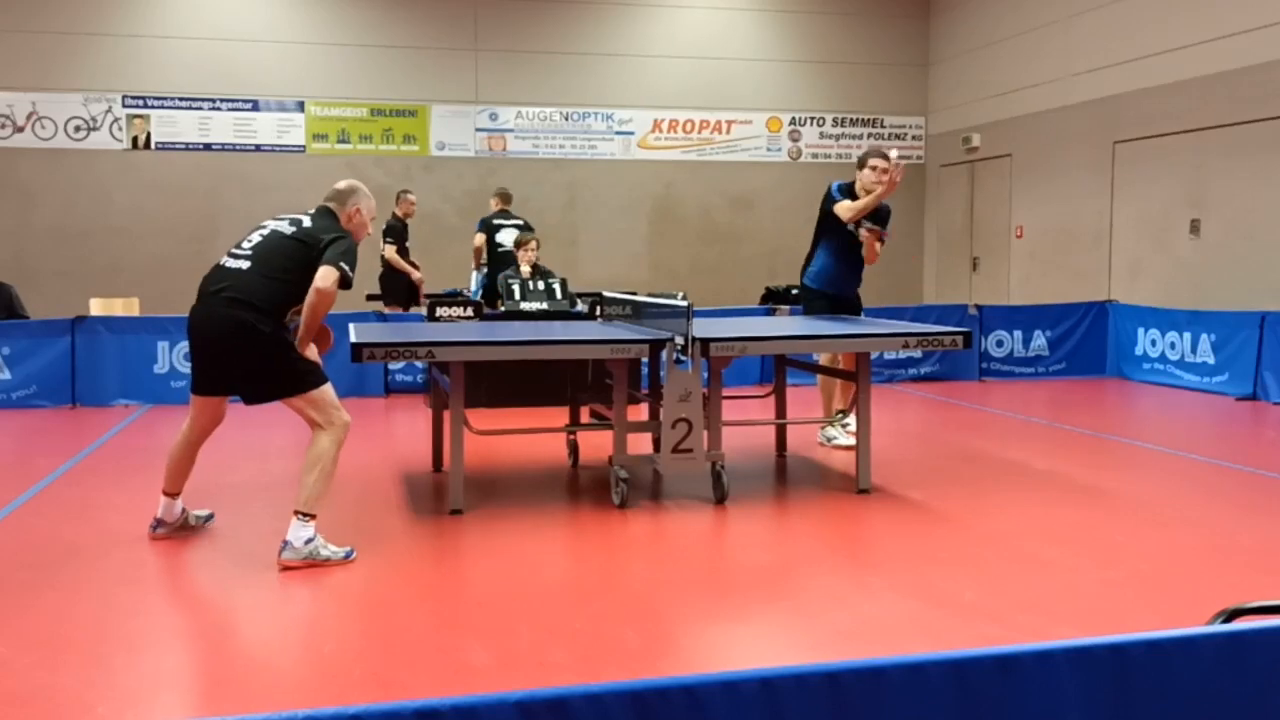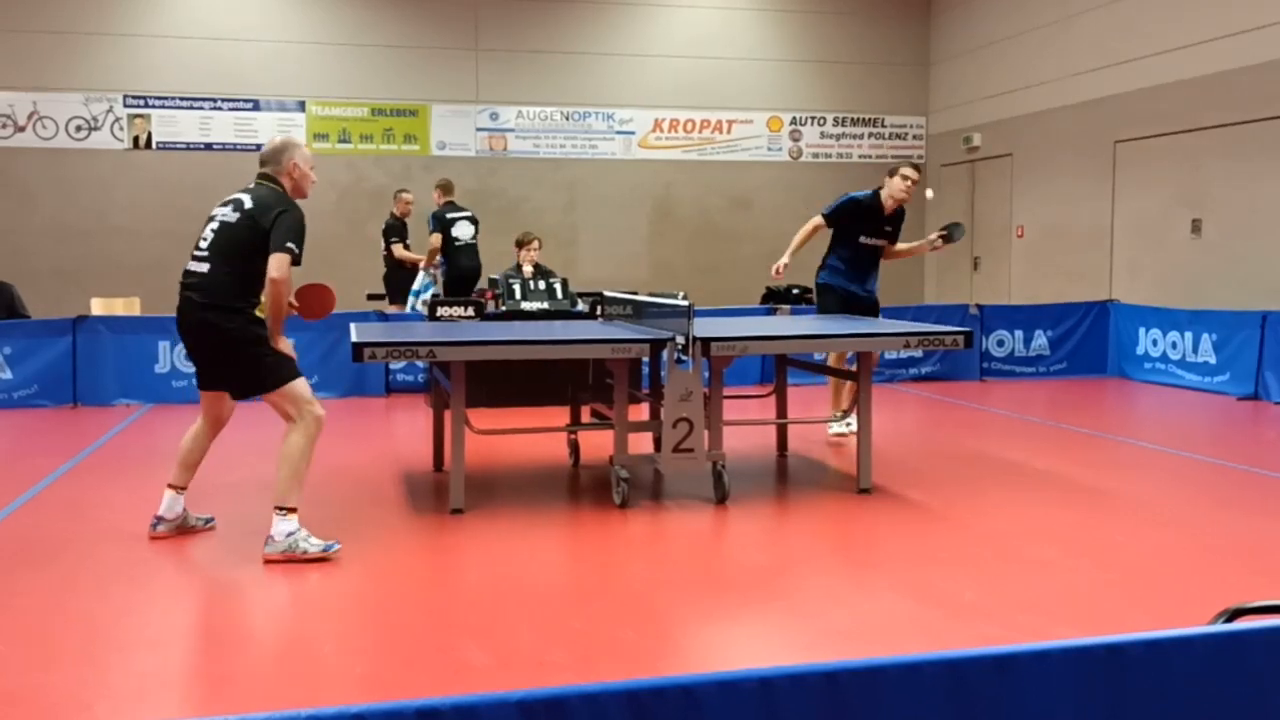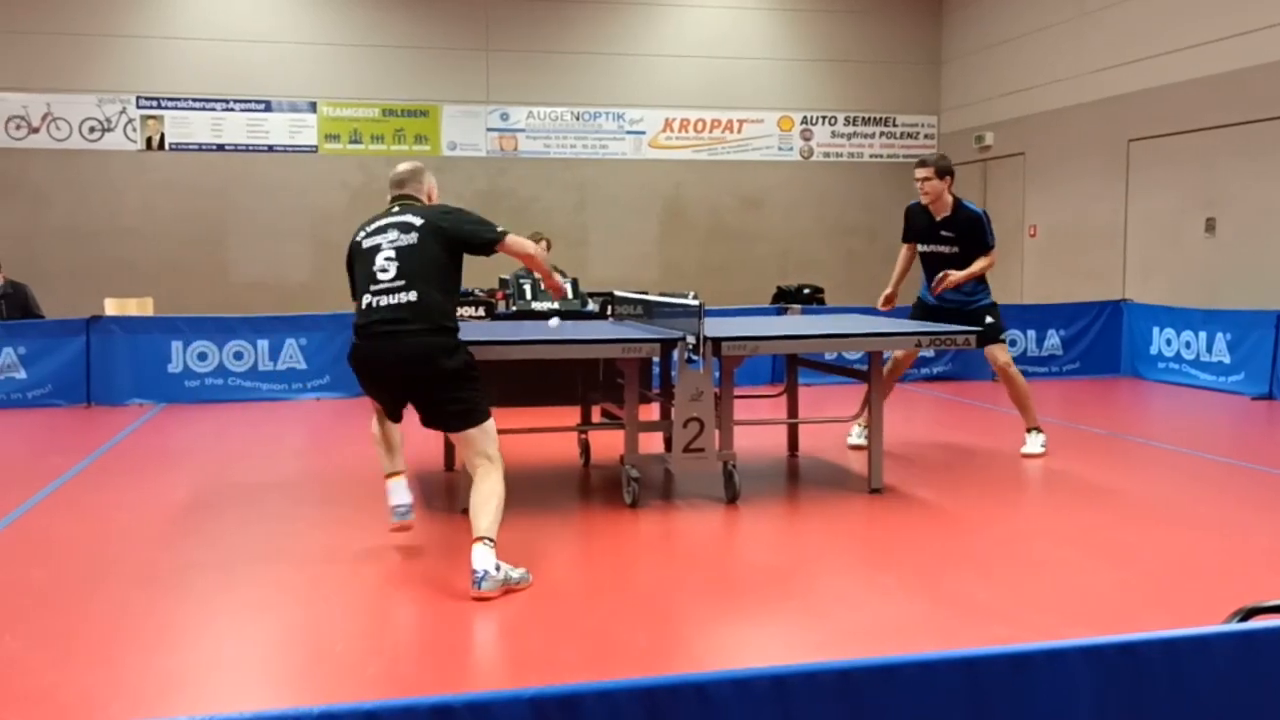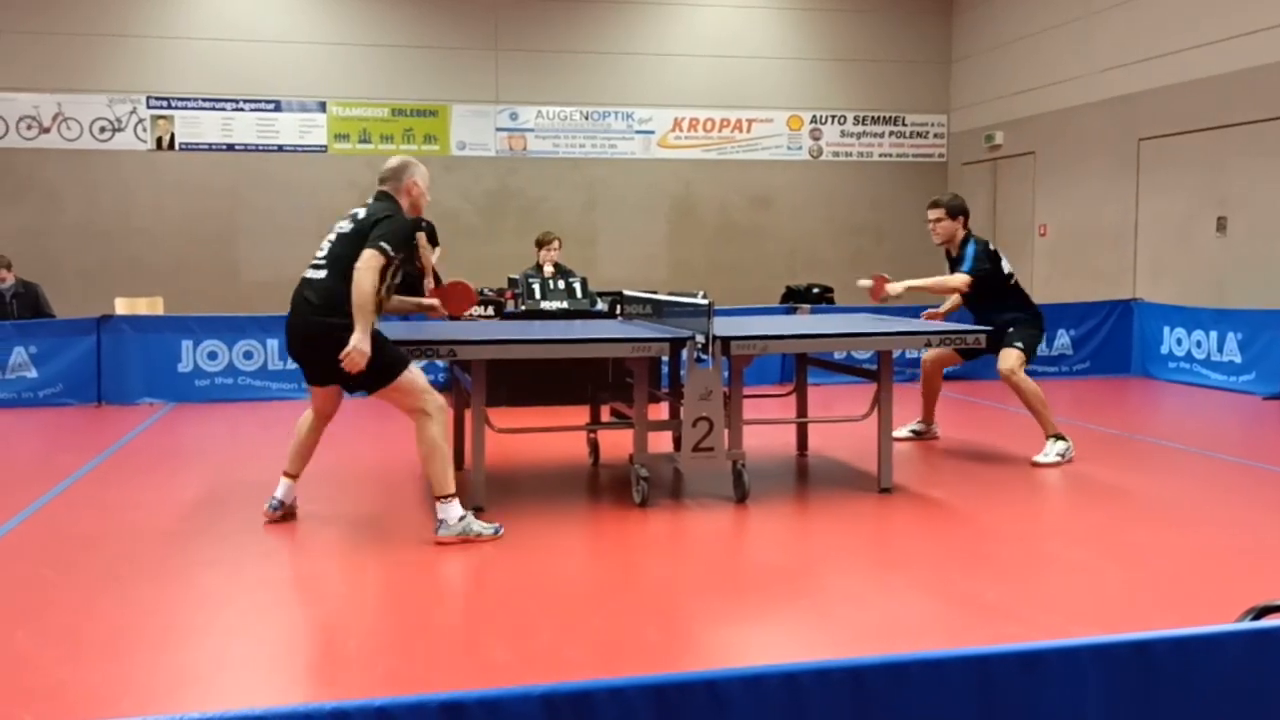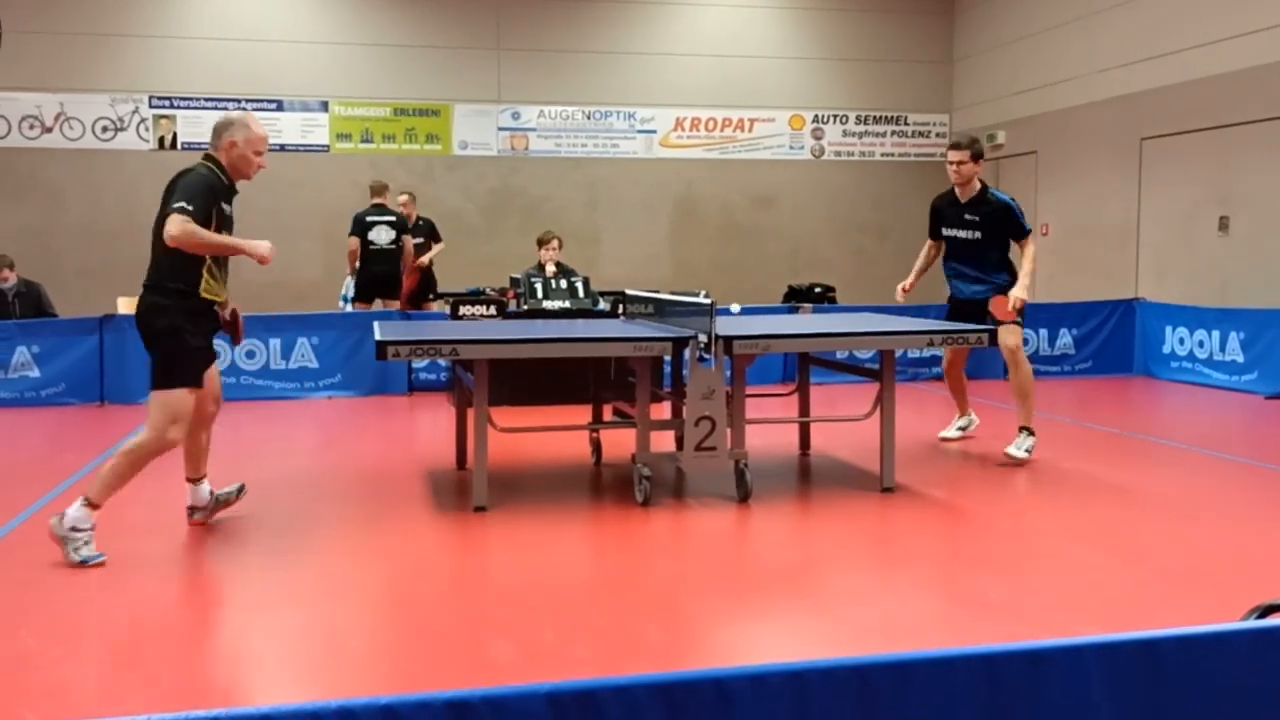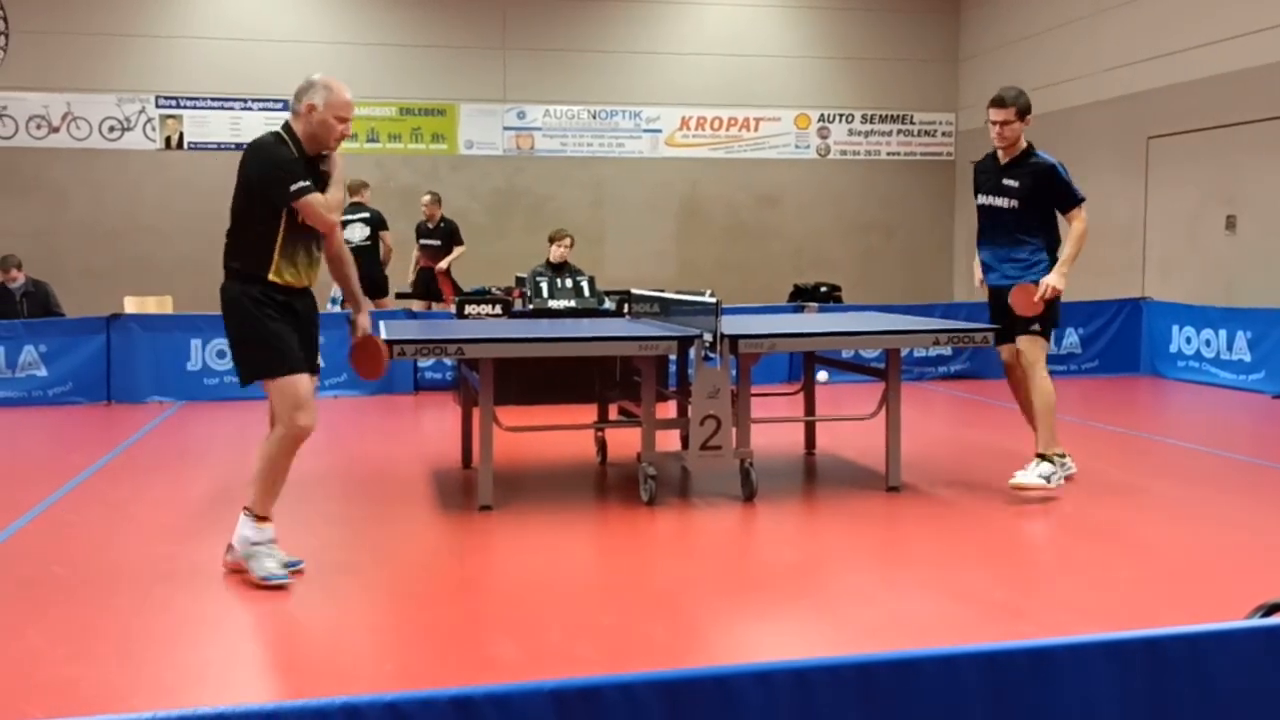
dt=0.7s
person 1, frame 1
left shoulder: (284, 225)
right shoulder: (340, 240)
right elbow: (323, 287)
right wrist: (304, 342)
left hip: (206, 316)
right hip: (248, 327)
left knee: (202, 422)
right knee: (332, 422)
left ankle: (168, 514)
right ankle: (300, 539)
person 1, frame 2
left shoulder: (233, 203)
right shoulder: (285, 210)
right elbow: (277, 277)
left wrist: (264, 303)
right wrist: (275, 335)
left hip: (194, 318)
right hip: (228, 324)
left knee: (214, 416)
right knee: (307, 415)
left ankle: (169, 512)
right ankle: (284, 532)
person 1, frame 3
left shoulder: (362, 236)
right shoulder: (447, 218)
right elbow: (521, 248)
right wrist: (551, 278)
left hip: (372, 357)
right hip: (434, 352)
left knee: (384, 415)
right knee: (486, 462)
left ankle: (399, 499)
right ankle: (484, 565)
person 1, frame 4
left shoulder: (360, 217)
right shoulder: (397, 222)
right elbow: (366, 269)
left wrist: (416, 306)
right wrist: (362, 333)
left hip: (301, 325)
right hip: (337, 330)
left knee: (323, 407)
right knee: (431, 410)
left ankle: (282, 497)
right ankle: (451, 516)
person 1, frame 5
left shoulder: (217, 188)
right shoulder: (200, 181)
right elbow: (176, 235)
left wrist: (222, 303)
right wrist: (247, 246)
left hip: (189, 314)
right hip: (175, 316)
left knee: (208, 405)
right knee: (168, 432)
left ankle: (200, 497)
right ankle: (77, 519)
person 1, frame 6
left shoulder: (317, 164)
right shoulder: (268, 153)
left elbow: (333, 242)
right elbow: (324, 220)
left wrist: (359, 308)
right wrist: (336, 174)
left hip: (297, 302)
right hip: (256, 301)
left knee: (287, 426)
right knee: (296, 421)
left ankle: (251, 537)
right ankle: (256, 536)
person 2, frame 1
left shoulder: (883, 210)
right shoulder: (838, 191)
left elbow: (871, 258)
right elbow: (847, 214)
left wrist: (871, 242)
right wrist: (882, 193)
left hip: (847, 291)
right hip: (818, 287)
left knee: (852, 356)
right knee: (830, 352)
left ankle: (842, 414)
right ankle: (828, 427)
person 2, frame 2
left shoulder: (899, 214)
right shoulder: (856, 203)
right elbow: (815, 224)
left wrist: (922, 244)
right wrist: (787, 256)
left hip: (866, 290)
right hip: (834, 284)
right knee: (840, 348)
left ankle: (846, 411)
right ankle: (836, 417)
person 2, frame 3
left shoulder: (973, 216)
right shoulder: (913, 213)
left elbow: (988, 257)
left wrist: (961, 276)
right wrist: (892, 287)
left hip: (973, 301)
right hip: (931, 300)
left knee: (1002, 363)
right knee: (900, 358)
left ankle: (1033, 431)
right ankle: (863, 423)
person 2, frame 4
left shoulder: (976, 250)
right shoulder: (952, 253)
left elbow: (960, 282)
left wrist: (907, 284)
right wrist: (945, 309)
left hip: (1018, 324)
right hip: (988, 325)
left knee: (1009, 369)
right knee: (931, 360)
left ankle: (1057, 440)
right ankle: (926, 423)
person 2, frame 5
left shoulder: (1001, 204)
right shoulder: (940, 205)
left elbow: (1028, 246)
right elbow: (934, 245)
left wrist: (1022, 284)
right wrist: (913, 278)
left hip: (999, 290)
right hip: (961, 295)
left knee: (1011, 346)
right knee: (951, 364)
left ankle: (1026, 433)
right ankle: (965, 417)
person 2, frame 6
left shoulder: (1046, 168)
right shoulder: (982, 168)
left elbow: (1078, 219)
left wrist: (1059, 270)
right wrist: (979, 261)
left hip: (1035, 280)
right hip: (999, 283)
left knee: (1032, 361)
right knee: (1012, 369)
left ankle: (1047, 462)
right ankle: (1052, 455)
